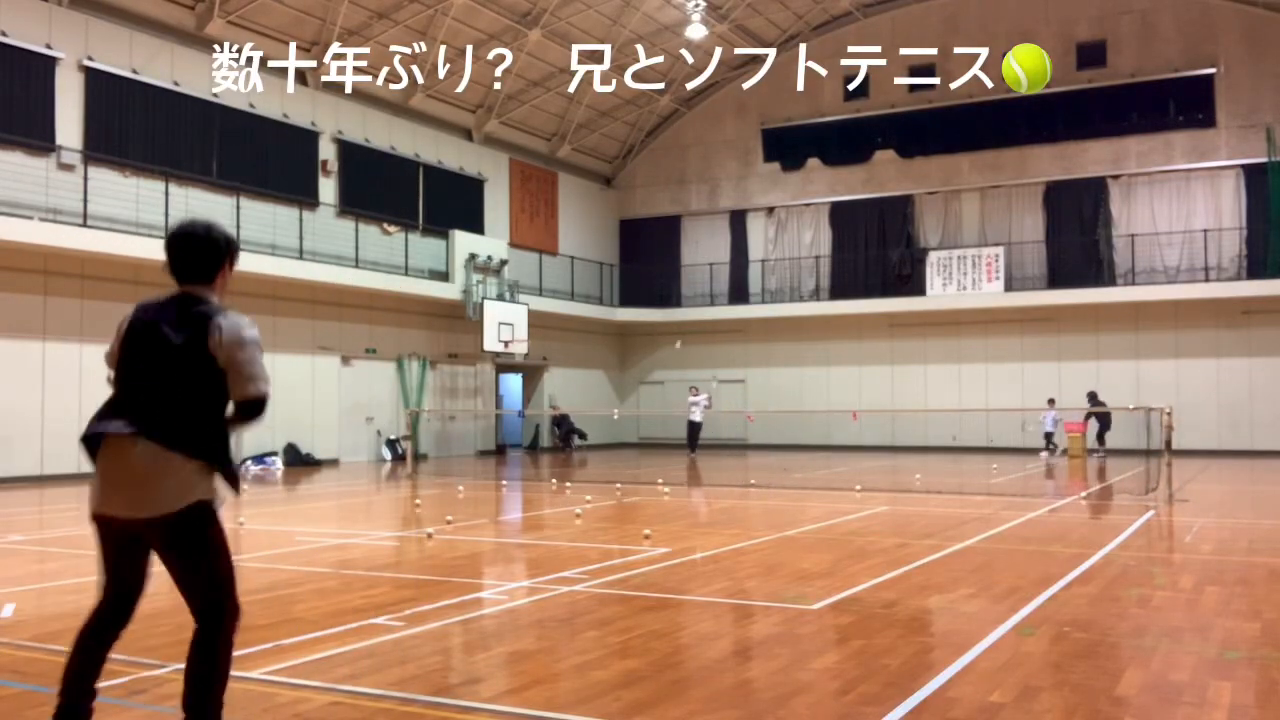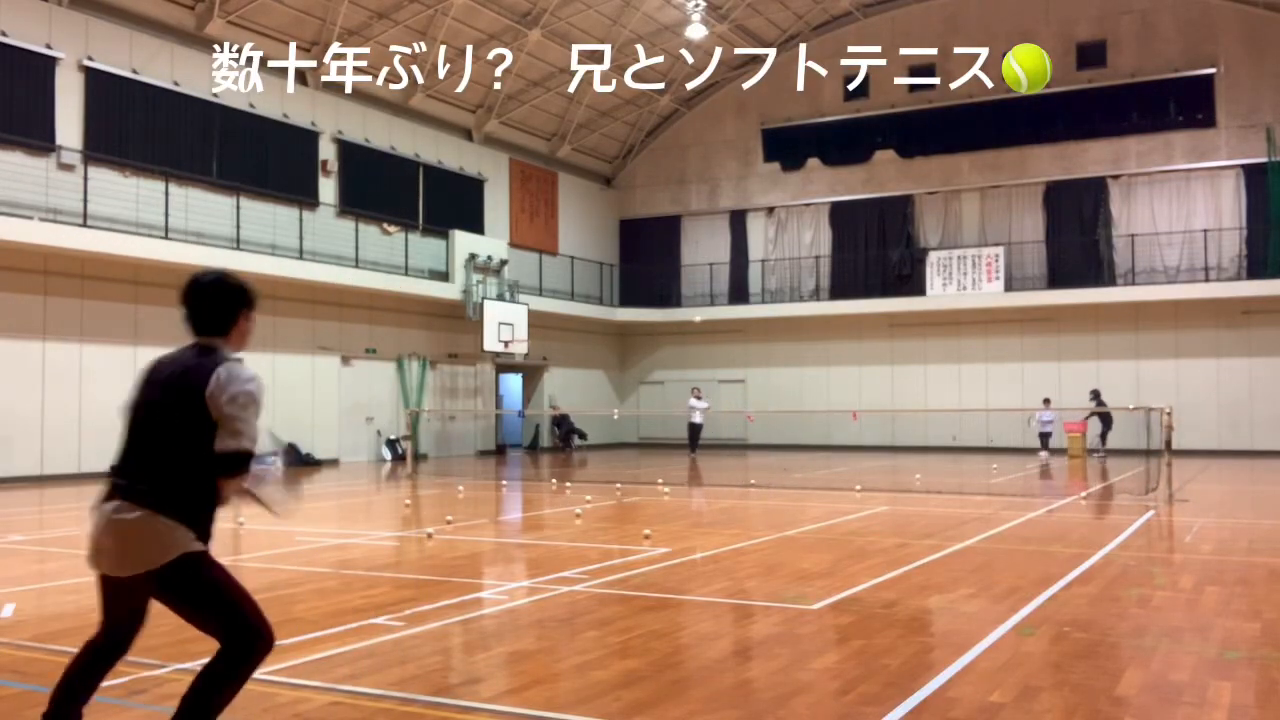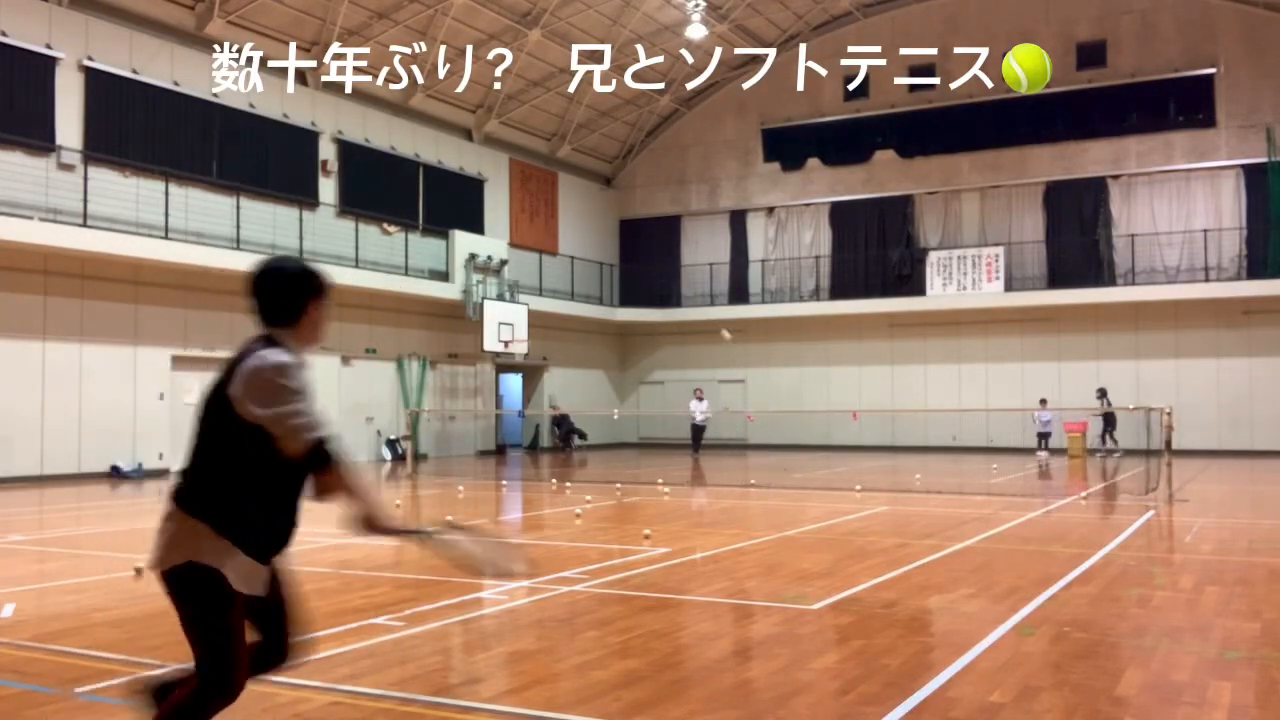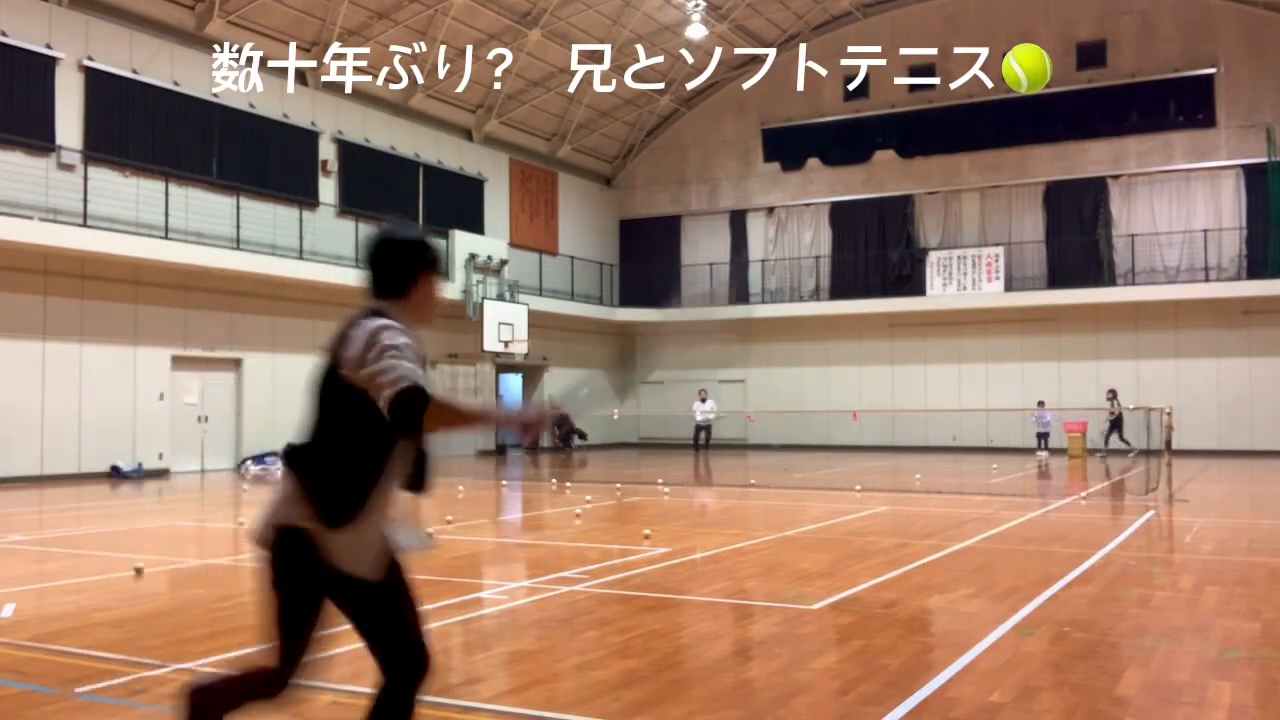
dt=0.2s
person 1, frame 1
left shoulder: (137, 319)
right shoulder: (230, 327)
left elbow: (120, 379)
right elbow: (252, 403)
right wrist: (215, 425)
left hip: (114, 479)
right hip: (176, 484)
left knee: (116, 602)
right knee: (217, 616)
person 1, frame 2
left shoulder: (161, 369)
right shoulder: (234, 379)
right elbow: (232, 466)
right wrist: (220, 492)
left hip: (115, 529)
right hip: (162, 538)
left knee: (116, 634)
right knee: (250, 640)
person 1, frame 3
left shoulder: (266, 361)
right shoulder: (272, 366)
left elbow: (288, 452)
right elbow: (313, 455)
left wrist: (348, 490)
right wrist: (364, 505)
left hip: (235, 537)
right hip: (202, 543)
left knee: (275, 649)
right knee: (222, 678)
person 1, frame 4
left shoulder: (382, 334)
right shoulder: (382, 334)
right elbow: (412, 410)
right wrist: (502, 418)
left hip: (357, 532)
right hip: (310, 525)
left knee: (410, 662)
right knee: (288, 671)
